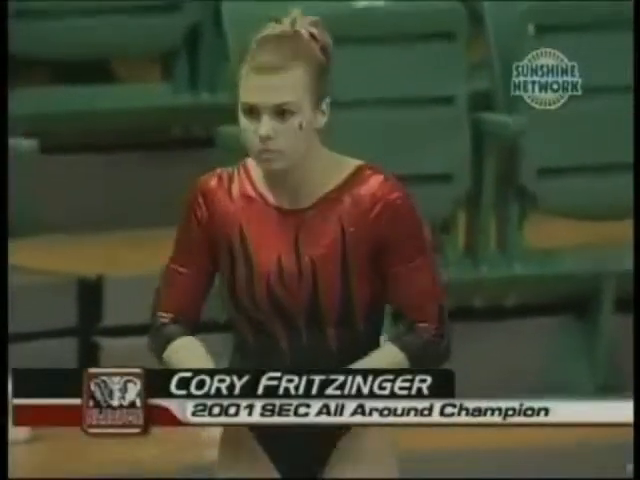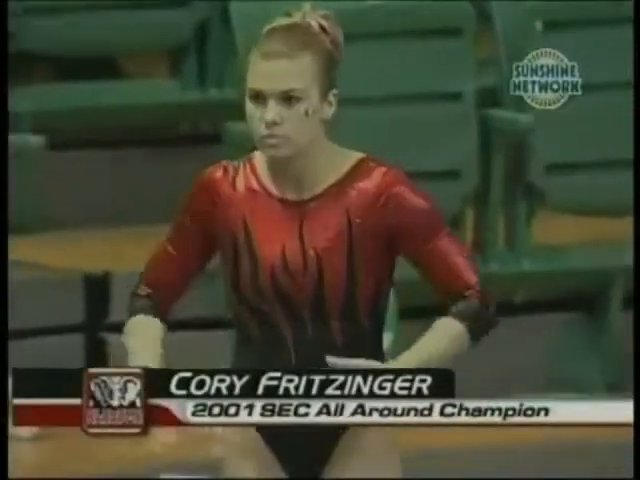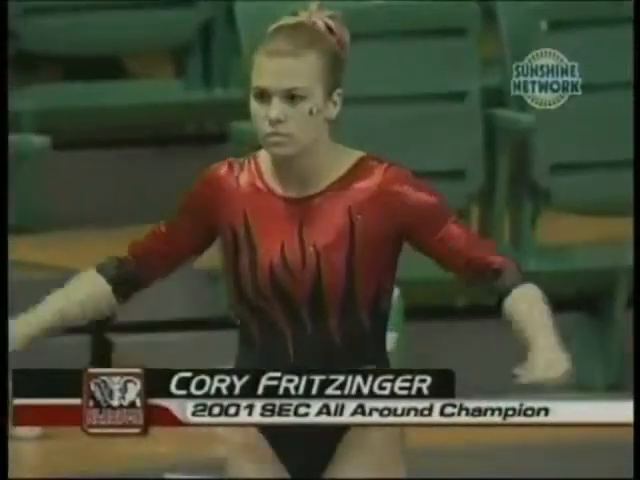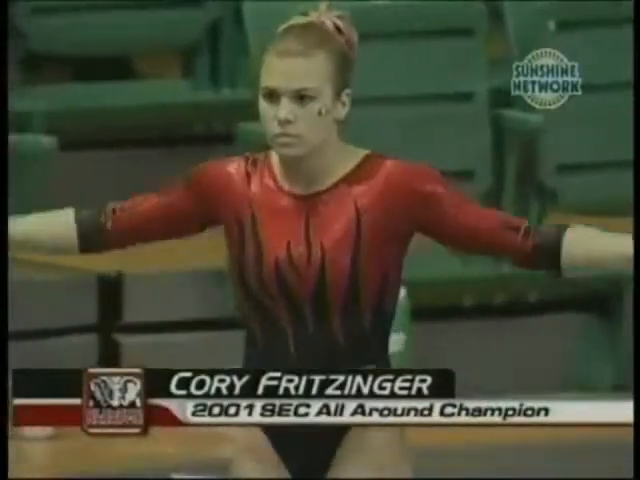
dt=0.2s
person 1, frame 1
left shoulder: (378, 201)
right shoulder: (216, 198)
left elbow: (430, 336)
right elbow: (170, 323)
left hip: (350, 432)
right hip: (254, 435)
person 1, frame 2
left shoulder: (382, 192)
right shoulder: (221, 191)
left elbow: (473, 304)
right elbow: (149, 300)
left wrist: (396, 372)
left hip: (355, 430)
right hip: (257, 432)
person 1, frame 3
left shoulder: (384, 191)
right shoulder: (223, 188)
left elbow: (499, 273)
right elbow: (130, 271)
left wrist: (545, 343)
right wrist: (26, 326)
left hip: (357, 430)
right hip: (258, 431)
person 1, frame 4
left shoulder: (394, 186)
right shoulder: (230, 185)
left elbow: (526, 242)
right elbow: (109, 225)
left wrist: (632, 251)
right wrist: (8, 231)
